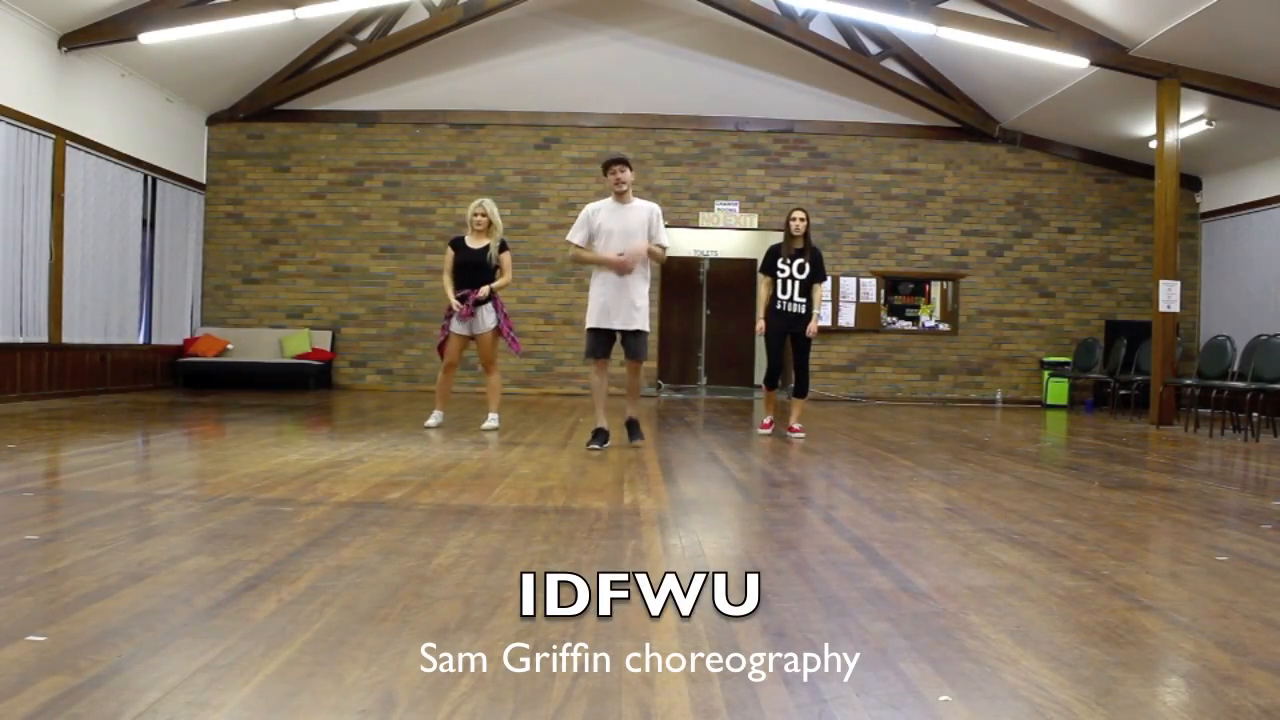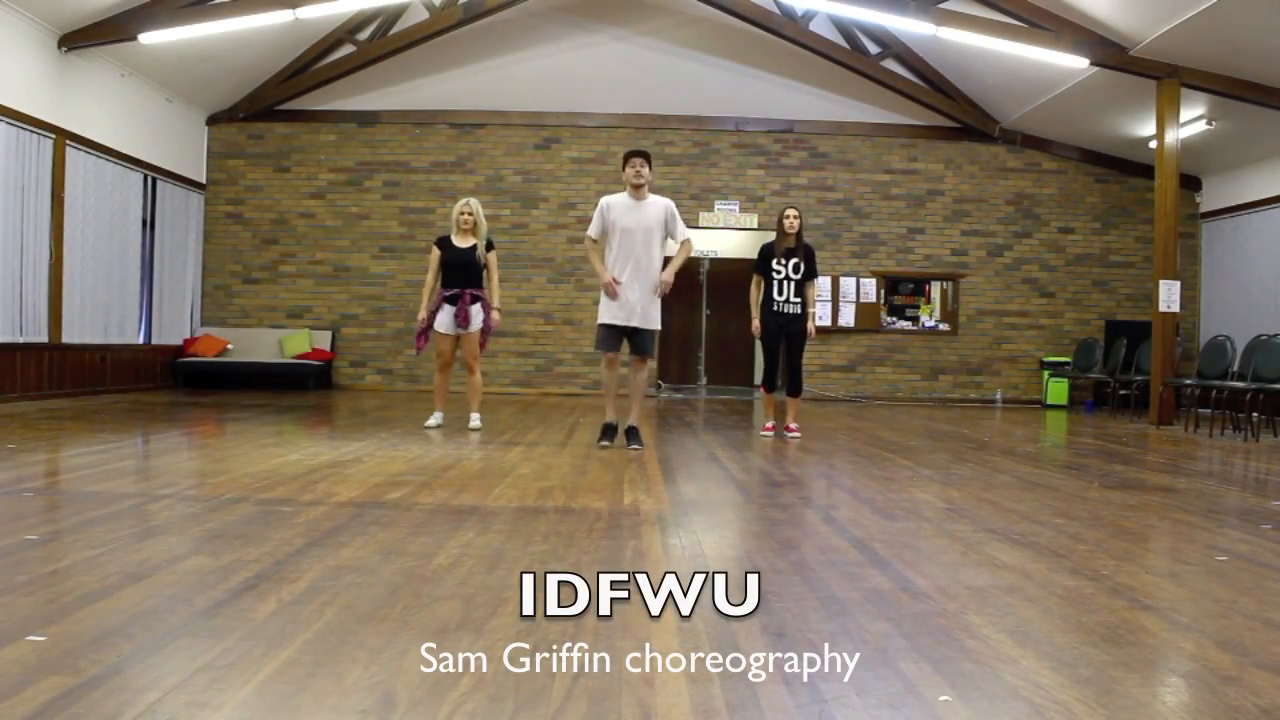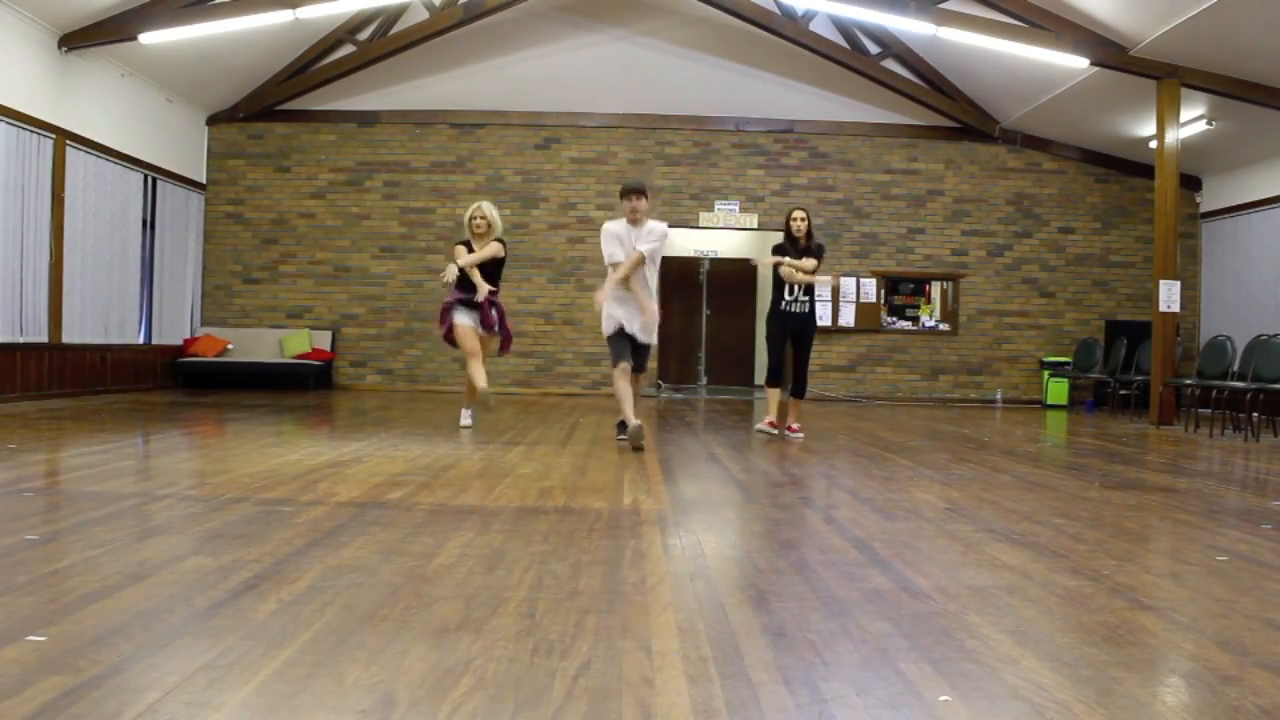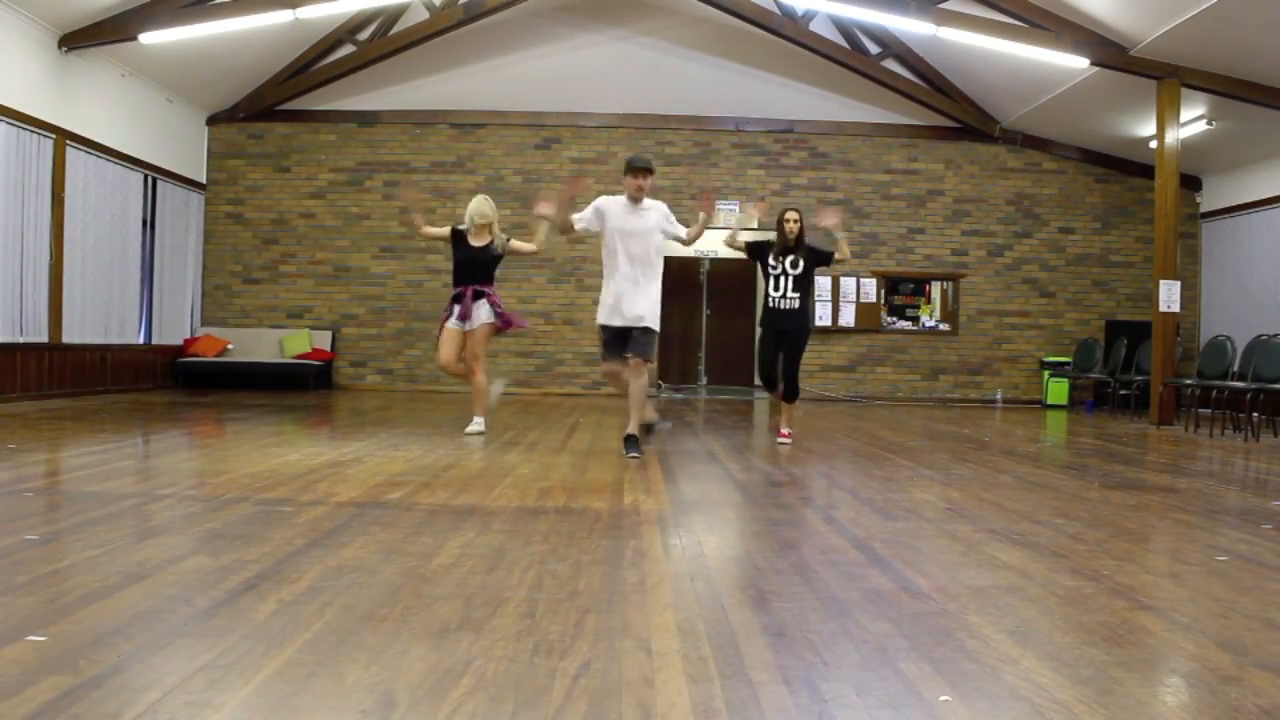
dt=0.7s
person 1, frame 1
left shoulder: (650, 210)
right shoulder: (593, 211)
left elbow: (662, 254)
right elbow: (574, 252)
left wrist: (645, 249)
right wrist: (606, 259)
left hip: (635, 300)
right hip: (603, 299)
left knee: (635, 361)
right knee: (598, 362)
left ankle: (632, 417)
right ankle: (601, 427)
person 1, frame 2
left shoulder: (665, 206)
right shoulder: (608, 204)
left elbow: (686, 243)
right elbow: (590, 243)
left wrist: (671, 270)
right wrist: (602, 273)
left hip: (647, 298)
right hip: (615, 296)
left knee: (640, 360)
right knee: (610, 356)
left ankle: (633, 425)
right ankle: (610, 421)
person 1, frame 3
left shoulder: (658, 229)
right shoulder: (611, 229)
left elbow: (635, 261)
right elbow: (618, 269)
left wrist: (608, 286)
right wrist: (643, 302)
left hip: (644, 316)
right hip: (618, 312)
left knee: (636, 374)
right knee: (622, 368)
left ankle: (624, 420)
right ankle: (632, 423)
person 1, frame 4
left shoulder: (660, 210)
right shoulder: (605, 206)
left elbow: (688, 238)
right elbow: (567, 228)
left wrist: (704, 220)
right wrist: (563, 209)
left hip: (646, 302)
right hip: (613, 302)
left knee: (638, 364)
right knee: (610, 367)
left ankle: (632, 433)
right ankle: (647, 415)
person 2, frame 1
left shoulder: (814, 254)
right shoulder: (775, 251)
left elbow: (817, 288)
right elbow: (764, 285)
left wrist: (814, 318)
right wrist: (760, 317)
left hip: (802, 320)
right hip: (776, 318)
left knee: (801, 370)
right knee: (774, 367)
left ankle: (794, 422)
right ankle: (768, 416)
person 2, frame 2
left shoulder: (807, 251)
right shoulder: (768, 249)
left elbow: (810, 286)
right elbow: (756, 284)
left wrist: (811, 318)
right wrist: (755, 317)
left hip: (797, 319)
right hip: (771, 318)
left knee: (794, 369)
right knee: (771, 368)
left ankle: (791, 422)
right ankle: (769, 421)
person 2, frame 3
left shoulder: (816, 249)
right shoulder: (780, 249)
left elbow: (808, 267)
right elbow: (787, 276)
left wrist: (778, 261)
right wrist: (815, 280)
left hip: (804, 318)
right hip: (779, 316)
left knee: (800, 370)
right knee: (775, 364)
left ankle: (793, 422)
right ankle: (771, 419)
person 2, frame 4
left shoulder: (809, 252)
right shoulder: (765, 249)
left elbow: (844, 256)
right elbow: (730, 242)
left wrist: (835, 230)
left hip: (797, 323)
right hip: (771, 322)
left knee: (790, 373)
right knee: (766, 373)
left ankle: (785, 426)
right ankle: (783, 400)
person 3, frame 1
left shoulder: (498, 245)
right shoulder: (456, 243)
left elbow: (507, 277)
right elbow: (447, 275)
left wrist: (490, 287)
right wrist: (451, 298)
left hip: (486, 308)
right hip: (459, 308)
left knee: (489, 365)
right knee: (448, 364)
left ankle: (493, 415)
right ankle: (438, 413)
person 3, frame 2
left shoulder: (485, 244)
right shoulder: (442, 243)
left elbow: (493, 278)
right elbow: (432, 276)
left wrist: (495, 308)
right wrist: (424, 307)
left hip: (474, 307)
right hip: (446, 306)
left knee: (472, 364)
right knee: (443, 364)
left ankle: (475, 415)
right ankle: (438, 413)
person 3, frame 3
left shoulder: (498, 244)
right shoulder: (461, 245)
left elbow: (477, 257)
right elbow: (466, 262)
left wrist: (455, 266)
right wrist: (480, 283)
left hip: (487, 310)
right hip: (463, 308)
left knee: (475, 356)
right knee: (472, 351)
left ankle: (466, 410)
right ankle: (482, 388)
person 3, frame 4
left shoulder: (500, 243)
right shoulder: (457, 235)
left elbow: (535, 247)
right elbow: (423, 230)
left wrist: (544, 219)
right wrist: (415, 214)
left hip: (482, 304)
right hip: (459, 305)
left knee: (475, 365)
right knee: (446, 363)
left ankle: (479, 420)
right ankle: (489, 385)
